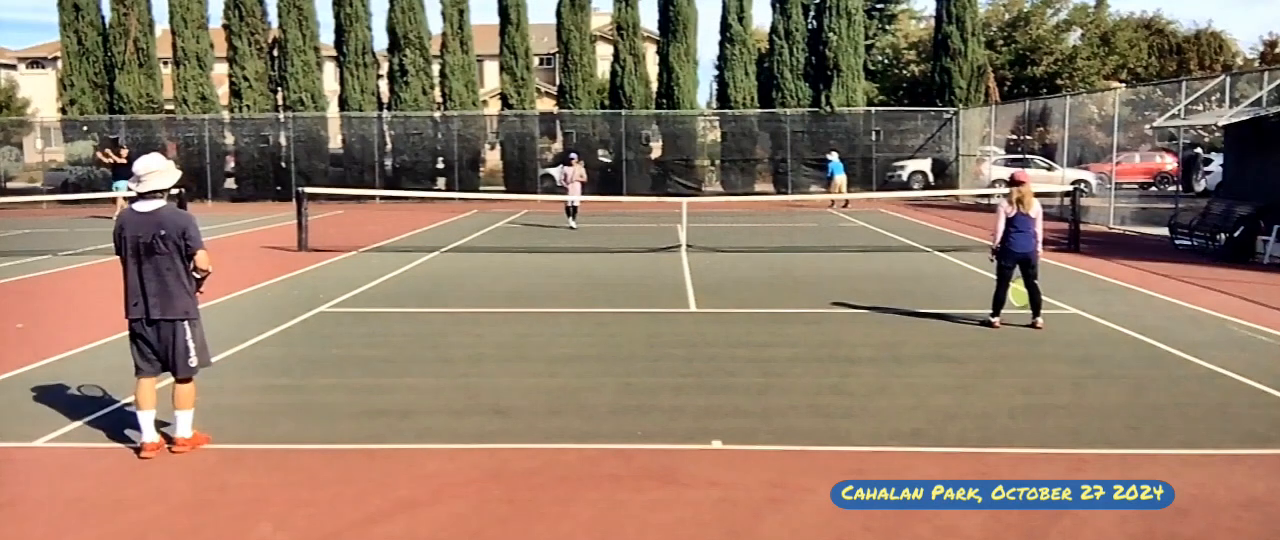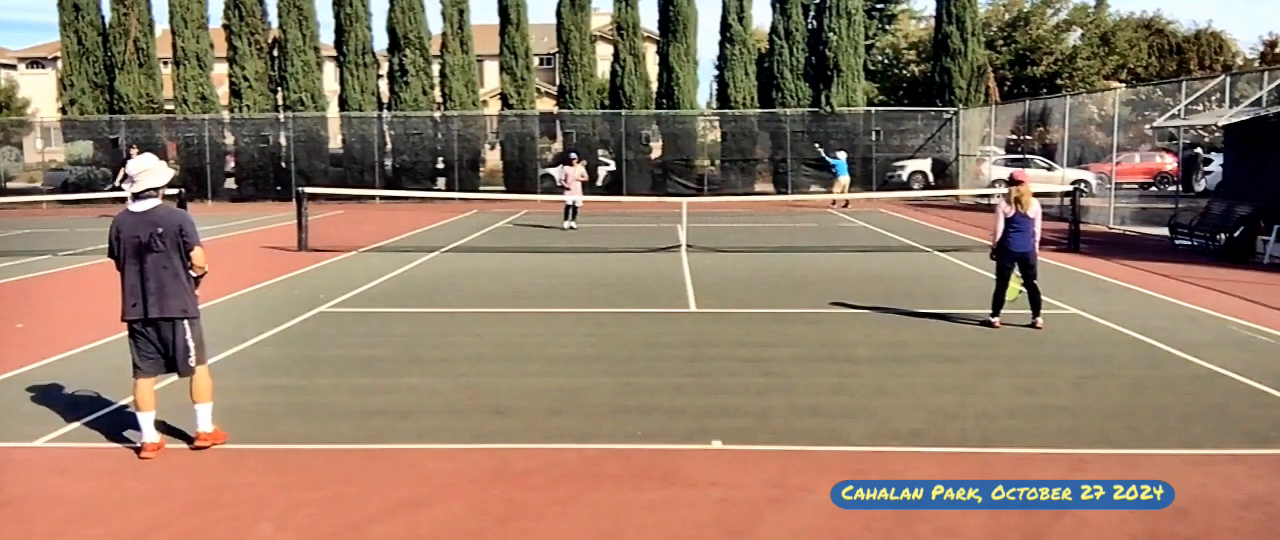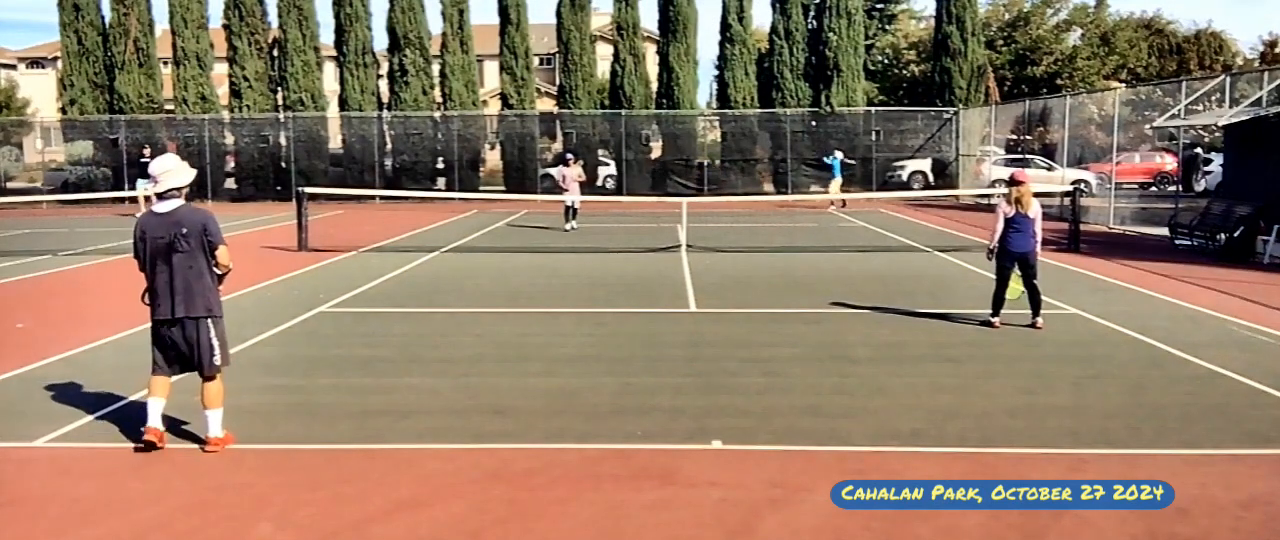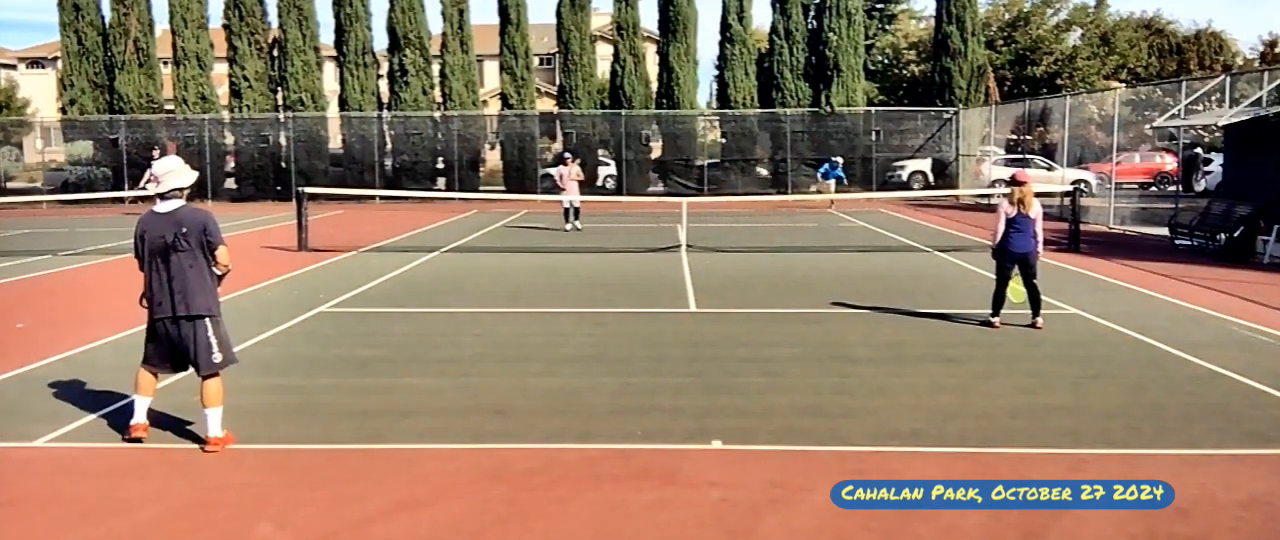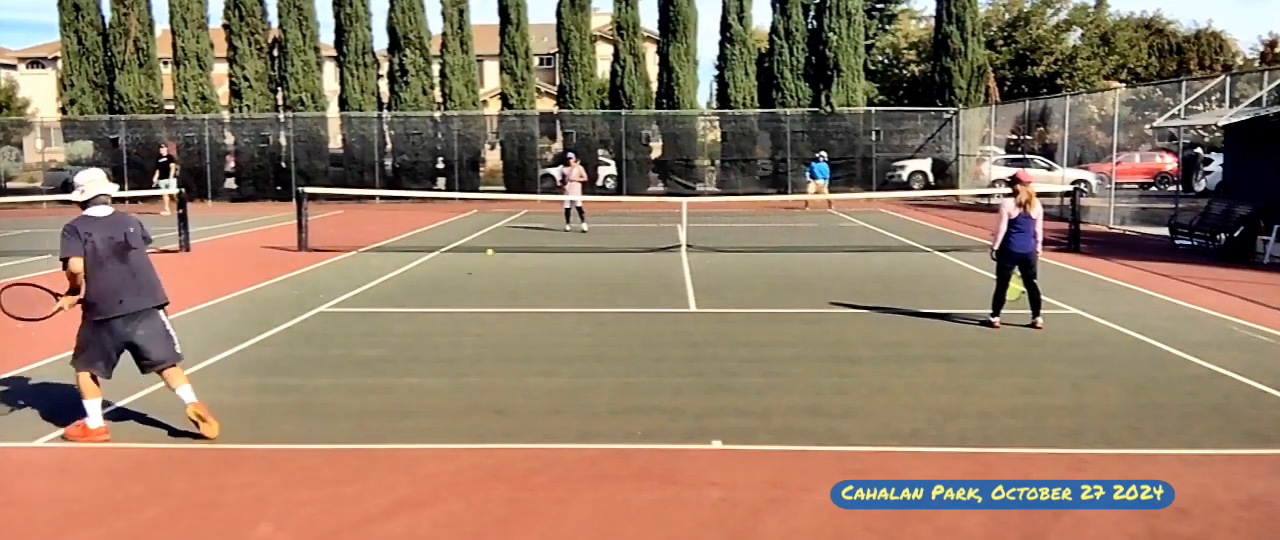
dt=0.4s
person 1, frame 1
left shoulder: (124, 220)
right shoulder: (181, 219)
left elbow: (125, 259)
right elbow: (202, 265)
right wrist: (193, 278)
left hip: (139, 309)
right hip: (177, 308)
left knee: (145, 374)
right knee: (186, 374)
left ankle: (149, 439)
right ankle: (183, 435)
person 1, frame 2
left shoulder: (120, 222)
right shoulder: (177, 217)
left elbow: (119, 263)
right elbow: (199, 263)
right wrist: (191, 279)
left hip: (138, 309)
right hip: (177, 306)
left knee: (144, 375)
right knee: (197, 367)
left ankle: (149, 439)
right ankle: (205, 429)
person 1, frame 3
left shoulder: (144, 223)
right shoulder: (201, 218)
left elbow: (143, 266)
right elbow: (224, 261)
right wrist: (214, 276)
left hip: (163, 309)
right hip: (201, 307)
left knee: (161, 370)
right knee: (210, 373)
left ankle: (152, 426)
right ankle: (215, 435)
person 1, frame 4
left shoulder: (144, 223)
right shoulder: (201, 218)
left elbow: (144, 265)
right elbow: (223, 262)
right wrist: (211, 280)
left hip: (160, 309)
right hip: (197, 308)
left knee: (150, 366)
right knee: (211, 372)
left ankle: (138, 422)
right ankle: (215, 434)
person 1, frame 5
left shoulder: (74, 228)
right shoulder: (131, 221)
left elbow: (75, 267)
left wrist: (74, 292)
left hip: (103, 311)
right hip: (146, 304)
left knee: (85, 366)
right knee: (166, 364)
left ankle: (94, 425)
right ankle: (195, 408)
person 2, frame 1
left shoulder: (1005, 204)
right shoulder: (1035, 204)
left elbow: (999, 229)
right elbow: (1038, 229)
left wrist: (994, 247)
right wrist: (1039, 248)
left hip: (1009, 249)
right hip: (1029, 250)
left knee: (1002, 285)
right knee: (1032, 284)
left ankle: (995, 318)
right ankle: (1037, 318)
person 2, frame 2
left shoulder: (1004, 204)
right shoulder: (1034, 204)
left elbow: (999, 229)
right elbow: (1037, 229)
left wrist: (994, 247)
right wrist: (1035, 247)
left hip: (1007, 249)
right hip: (1028, 249)
left knee: (1001, 285)
right knee: (1031, 284)
left ankle: (995, 318)
right ankle: (1037, 319)
person 2, frame 3
left shoulder: (1004, 204)
right shoulder: (1035, 204)
left elbow: (998, 229)
right elbow: (1038, 229)
left wrist: (991, 246)
right wrist: (1037, 247)
left hip: (1007, 249)
right hip: (1028, 250)
left knee: (1001, 285)
right knee: (1032, 284)
left ankle: (995, 318)
right ankle: (1037, 319)
person 2, frame 4
left shoulder: (1005, 204)
right shoulder: (1035, 204)
left elbow: (999, 229)
right elbow: (1038, 229)
left wrist: (994, 246)
right wrist: (1039, 247)
left hip: (1008, 249)
right hip: (1028, 250)
left knee: (1001, 284)
right knee: (1031, 284)
left ankle: (995, 318)
right ankle: (1037, 318)
person 2, frame 5
left shoulder: (1008, 203)
right shoulder: (1036, 204)
left elbow: (1001, 229)
right elbow: (1038, 230)
left wrist: (994, 247)
right wrist: (1038, 247)
left hip: (1009, 250)
right hip: (1028, 250)
left knee: (1002, 284)
right knee: (1032, 284)
left ankle: (995, 318)
right ankle: (1037, 318)
